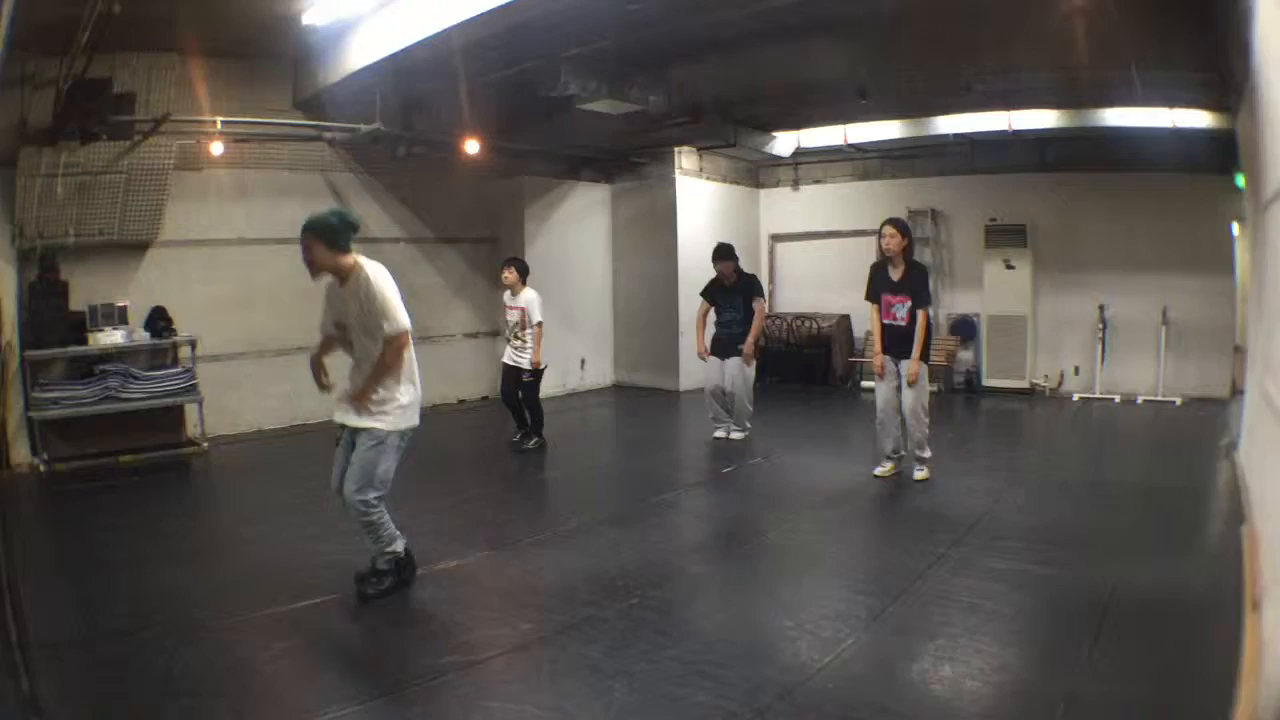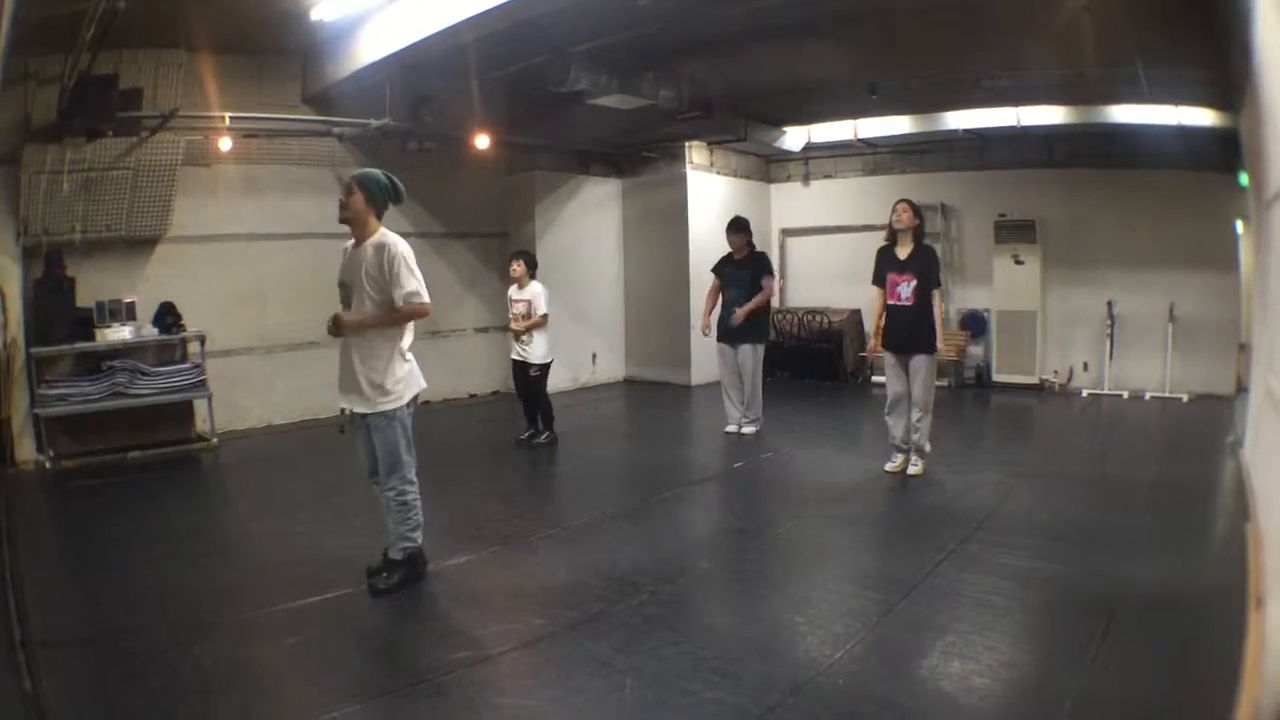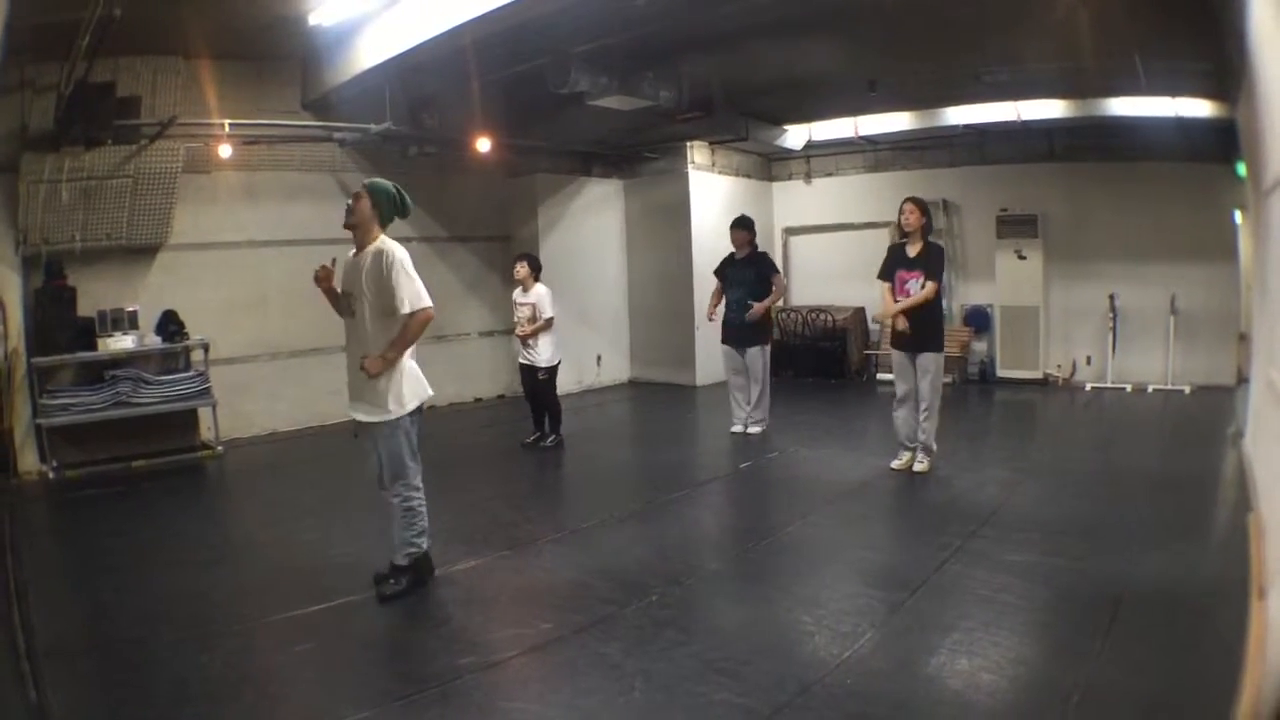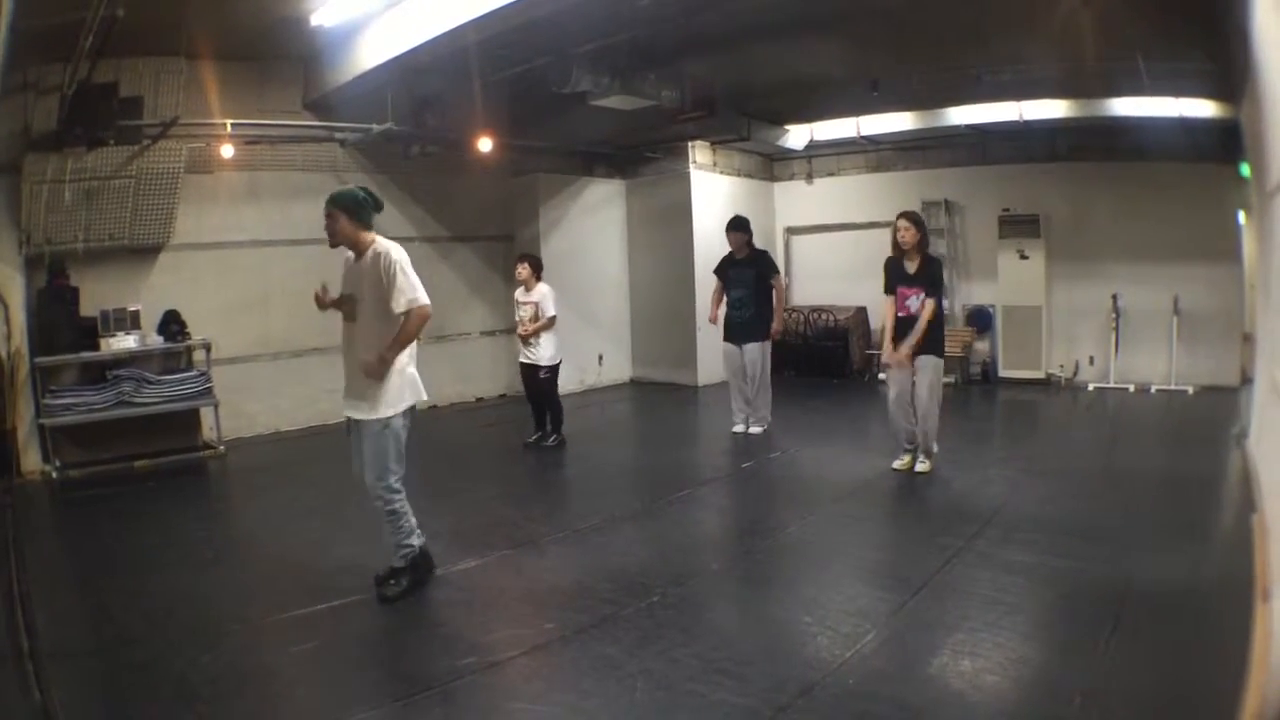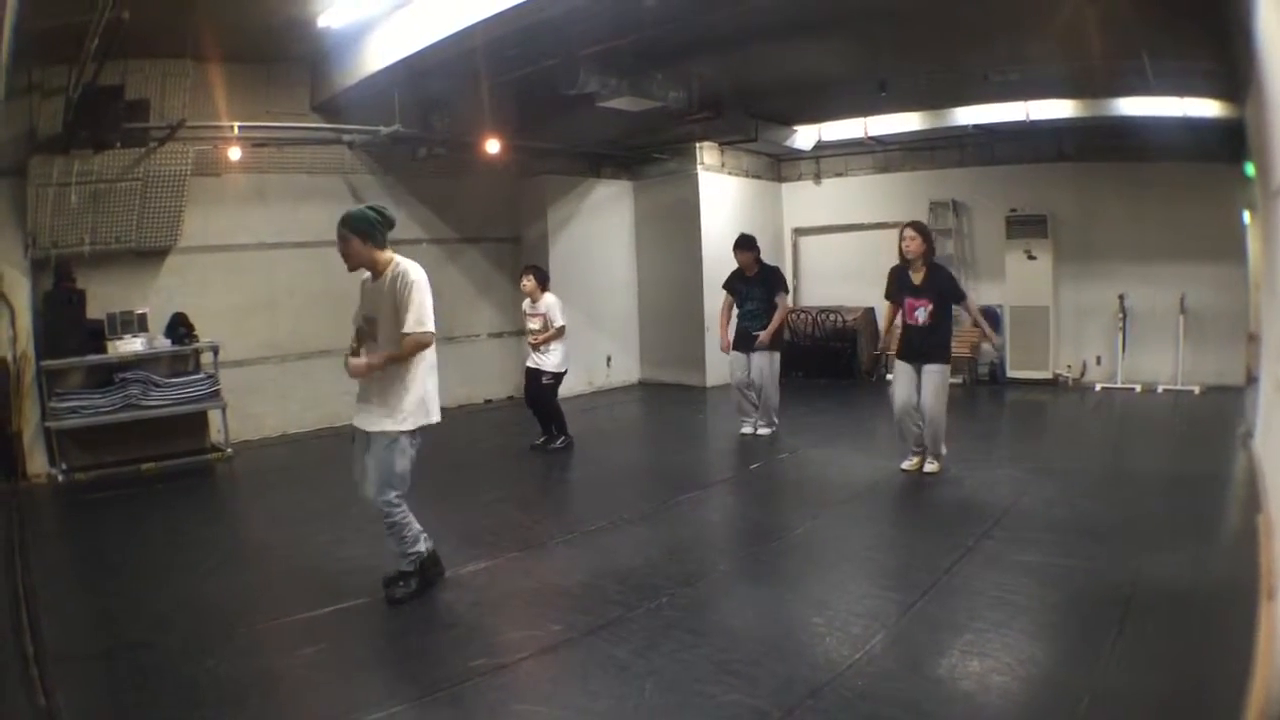
dt=1s
person 1, frame 1
left shoulder: (372, 278)
right shoulder: (333, 285)
left elbow: (399, 337)
left wrist: (366, 390)
right wrist: (318, 356)
left hip: (389, 405)
right hip: (361, 403)
left knee: (361, 493)
right knee: (343, 486)
left ankle: (395, 563)
right ankle: (391, 555)
person 1, frame 2
left shoulder: (391, 247)
right shoulder: (349, 250)
left elbow: (420, 306)
left wrist: (364, 320)
right wrist: (341, 321)
left hip: (388, 384)
right hip: (358, 383)
left knee: (397, 477)
right knee: (379, 476)
left ankle: (408, 557)
right ankle: (399, 552)
person 1, frame 3
left shoulder: (390, 255)
right shoulder: (352, 259)
left elbow: (424, 312)
left wrist: (386, 359)
right wrist: (329, 291)
left hip: (394, 392)
right hip: (366, 393)
left knee: (404, 482)
right knee: (390, 482)
left ankle: (413, 562)
right ankle: (408, 557)
person 1, frame 4
left shoulder: (388, 255)
right shoulder: (351, 260)
left elbow: (421, 310)
left wrist: (386, 358)
right wrist: (330, 303)
left hip: (387, 392)
right hip: (360, 391)
left knee: (384, 482)
right knee: (372, 479)
left ankle: (413, 559)
right ankle: (408, 556)
person 1, frame 5
left shoulder: (408, 275)
right shoulder: (367, 281)
left elbow: (423, 337)
left wrist: (371, 363)
right wrist: (355, 349)
left hip: (403, 406)
right hip: (374, 403)
left knee: (384, 493)
right knee: (374, 489)
left ankle: (418, 564)
right ankle: (420, 557)
person 2, frame 1
left shoulder: (918, 271)
right shoulder: (877, 270)
left elbow: (922, 316)
right elbow: (875, 311)
left wrist: (915, 359)
right wrist: (877, 351)
left hip: (911, 348)
right hip: (887, 348)
left knee: (912, 405)
right knee: (884, 405)
left ankle: (921, 459)
right ankle: (891, 457)
person 2, frame 2
left shoulder: (926, 254)
right shoulder: (884, 254)
left elbow: (937, 297)
left wrist: (939, 338)
right wrist: (874, 333)
left hip: (920, 339)
right hip: (892, 338)
left knee: (919, 399)
right knee: (895, 397)
left ankle: (918, 454)
right ankle: (899, 451)
person 2, frame 3
left shoulder: (934, 251)
right shoulder: (894, 251)
left elbow: (930, 291)
right elbow: (886, 288)
left wrist: (895, 308)
right wrist: (894, 315)
left hip: (928, 335)
right hip: (901, 334)
left knee: (928, 396)
right knee: (903, 395)
left ankle: (925, 451)
right ankle: (907, 448)
person 2, frame 4
left shoulder: (933, 265)
right shoulder: (891, 264)
left elbow: (930, 308)
right elbow: (890, 304)
left wrist: (910, 345)
right wrist: (887, 344)
left hip: (928, 343)
right hip: (901, 342)
left knee: (926, 400)
right knee: (897, 399)
left ankle: (926, 453)
right ankle: (908, 449)
person 2, frame 5
left shoulder: (941, 274)
right shoulder: (897, 274)
left elbow: (966, 304)
left wrist: (987, 330)
right wrist: (885, 337)
left hip: (937, 353)
right hip: (907, 352)
left knee: (932, 407)
right knee: (902, 405)
left ankle: (935, 454)
right ankle: (916, 451)
person 3, frame 1
left shoulder: (750, 282)
right shoulder: (714, 285)
left elbow: (760, 311)
right elbow: (702, 314)
left wrist: (750, 341)
right wrist: (700, 342)
left hip: (742, 346)
right hip: (719, 345)
left knee: (736, 388)
right knee: (712, 387)
left ankle: (740, 426)
right ankle: (722, 424)
person 3, frame 2
left shoulder: (760, 260)
right shoulder: (724, 262)
left elbow: (768, 291)
right elbow: (714, 290)
left wrist: (744, 310)
right wrist: (706, 316)
left hip: (752, 329)
right hip: (726, 328)
left knee: (750, 376)
right knee: (729, 376)
left ankle: (752, 420)
right ankle: (734, 419)
person 3, frame 3
left shoulder: (761, 260)
right shoulder: (727, 263)
left elbow: (780, 287)
right elbow: (719, 289)
left wrist: (764, 305)
right wrist: (713, 306)
left hip: (756, 330)
right hip: (731, 329)
left knee: (758, 377)
right knee: (735, 377)
left ankle: (757, 420)
right ankle: (740, 419)
person 3, frame 4
left shoulder: (761, 259)
right shoulder: (726, 262)
left elbow: (779, 289)
right elbow: (719, 290)
left wrist: (778, 319)
right wrist: (714, 308)
left hip: (757, 329)
right hip: (732, 329)
left knee: (757, 376)
right knee: (735, 376)
left ankle: (759, 421)
right ankle: (740, 419)
person 3, frame 5
left shoulder: (772, 274)
right shoulder: (735, 277)
left elbow: (782, 306)
right elbow: (727, 306)
left wrist: (769, 333)
right wrist: (724, 335)
left hip: (766, 338)
right hip: (742, 337)
left knee: (763, 381)
right knee: (738, 380)
left ankle: (767, 421)
right ankle: (749, 420)
person 4, frame 1
left shoulder: (531, 296)
right shoulder: (506, 296)
left elbow: (537, 326)
left wrist: (536, 352)
right wrist: (509, 337)
left hip: (529, 358)
right hip: (511, 356)
left knee: (530, 398)
right knee: (507, 394)
left ankle: (537, 436)
right ankle: (523, 428)
person 4, frame 2
left shoulder: (537, 289)
right shoulder: (512, 291)
left elbow: (543, 318)
left wrist: (523, 326)
right wrist: (512, 326)
left hip: (537, 353)
right hip: (518, 352)
left knee: (538, 392)
right knee: (523, 392)
left ankle: (549, 431)
right ankle: (532, 428)
person 4, frame 3
left shoulder: (542, 291)
right shoulder: (516, 294)
left elbow: (548, 321)
left wrist: (529, 330)
right wrist: (518, 330)
left hip: (544, 355)
right hip: (525, 355)
left knee: (547, 395)
right knee: (532, 396)
left ankle: (555, 434)
right ankle: (539, 431)
person 4, frame 4
left shoulder: (544, 291)
right shoulder: (518, 293)
left elbow: (551, 319)
left wrist: (532, 329)
right wrist: (520, 329)
left hip: (545, 354)
right hip: (526, 354)
left knee: (548, 394)
right knee: (533, 395)
left ankle: (557, 433)
right ankle: (540, 430)
person 4, frame 5
left shoulder: (551, 301)
right shoulder: (526, 304)
left elbow: (560, 329)
left wrist: (541, 339)
right wrist: (530, 338)
left hip: (552, 359)
right hip: (535, 359)
left knee: (547, 399)
right knee: (531, 399)
left ankle: (564, 435)
right ankle: (548, 433)
